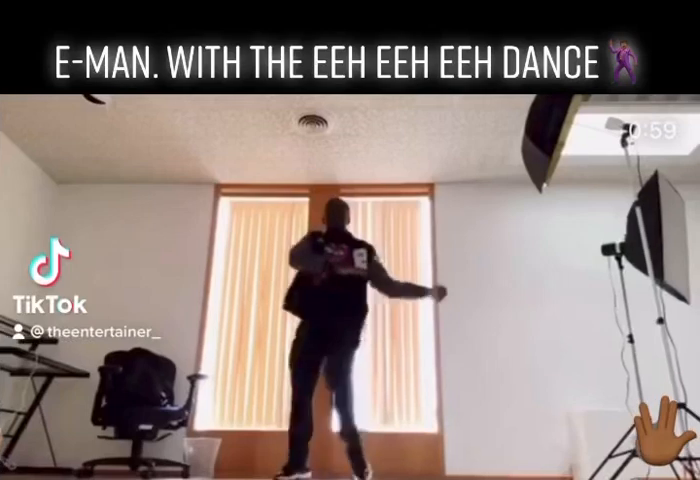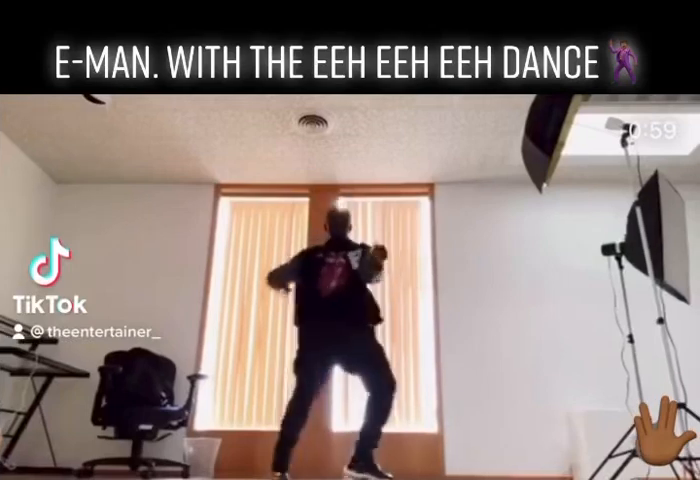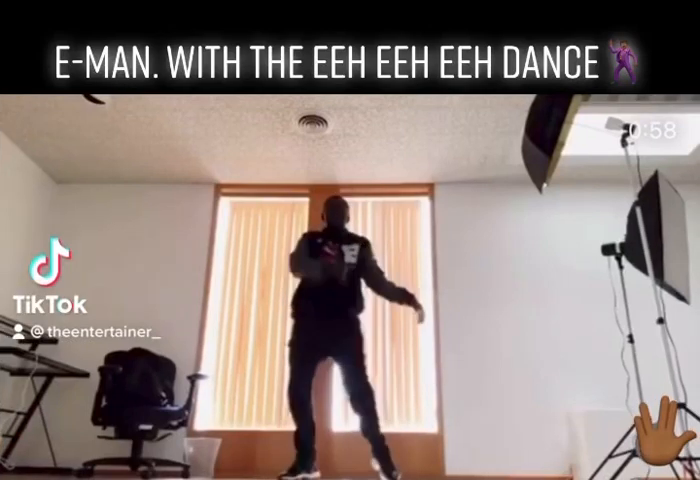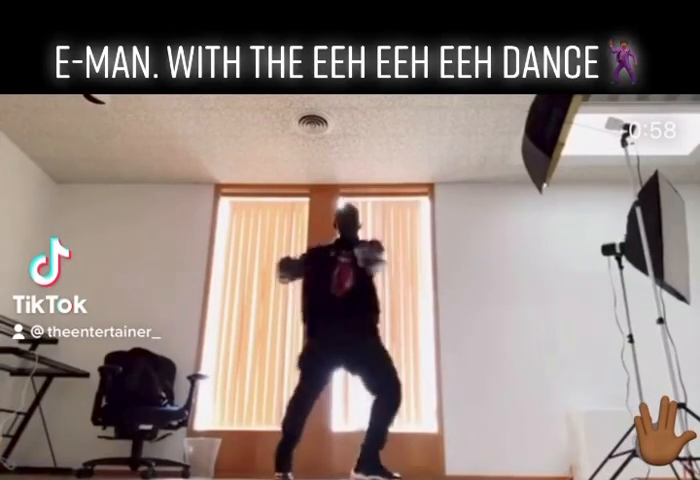
dt=0.3s
person 1, frame 1
left shoulder: (364, 250)
right shoulder: (312, 241)
left elbow: (388, 286)
right elbow: (296, 260)
left wrist: (427, 291)
right wrist: (335, 267)
left hip: (344, 323)
right hip: (312, 323)
left knee: (338, 376)
right knee: (301, 386)
left ankle: (355, 451)
person 1, frame 2
left shoulder: (362, 252)
right shoulder: (310, 256)
left elbow: (371, 276)
right elbow: (277, 276)
left wrist: (377, 261)
right wrist: (281, 281)
left hip: (357, 331)
right hip: (318, 332)
left knee: (384, 386)
right knee: (306, 391)
left ankle: (362, 458)
person 1, frame 3
left shoulder: (360, 246)
right shoulder: (309, 241)
left elbow: (378, 283)
right elbow: (297, 266)
left wrist: (407, 298)
right wrist: (328, 269)
left hip: (343, 322)
right hip: (309, 322)
left knee: (356, 381)
right knee: (298, 386)
left ankle: (380, 451)
person 1, frame 4
left shoulder: (368, 247)
right shoulder: (318, 255)
left elbow: (375, 261)
right elbow: (288, 272)
left wrist: (370, 256)
right wrist: (288, 266)
left hip: (362, 333)
right hip: (327, 333)
left knee: (389, 389)
right knee: (309, 389)
right ankle: (284, 455)
